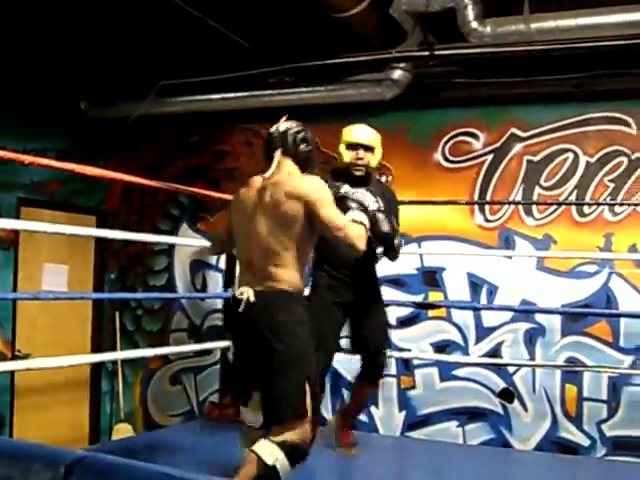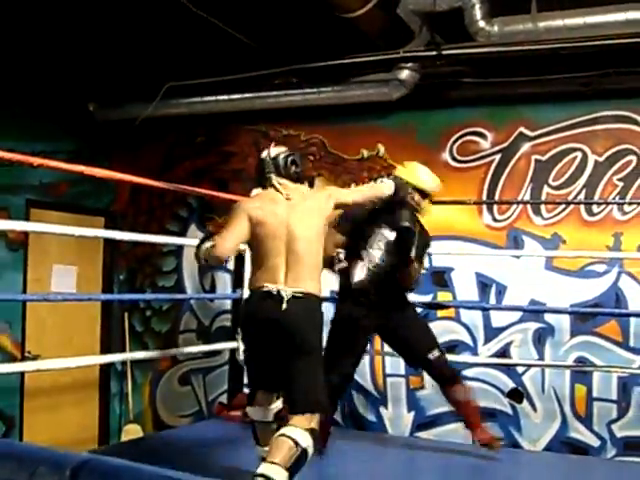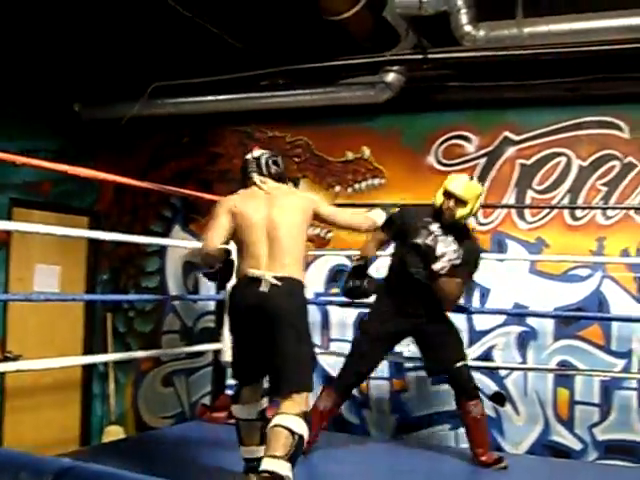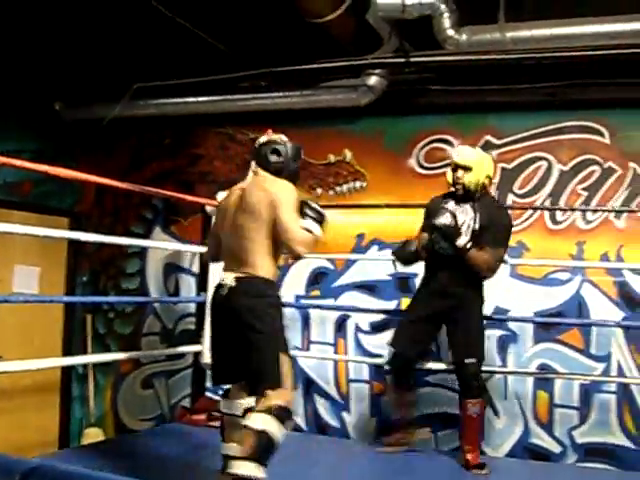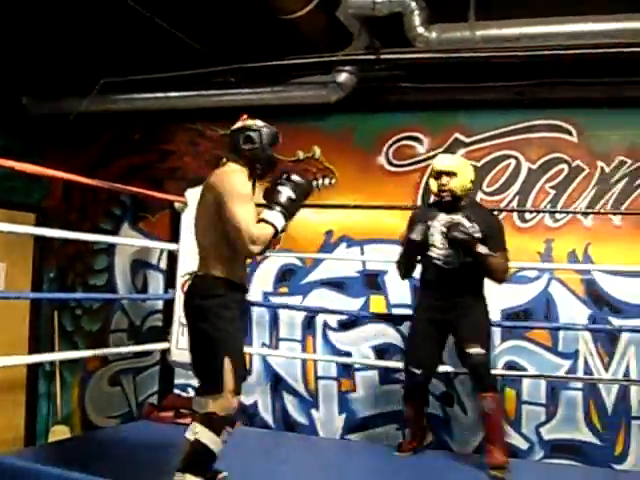
dt=0.2s
person 1, frame 1
left shoulder: (245, 193)
right shoulder: (309, 187)
left elbow: (228, 242)
right elbow: (354, 245)
right wrist: (358, 209)
left hip: (243, 309)
right hip: (280, 310)
left knee: (271, 394)
right knee: (295, 430)
person 1, frame 2
left shoulder: (250, 206)
right shoulder: (320, 197)
left elbow: (219, 254)
right elbow: (368, 192)
left wrist: (205, 248)
right wrist: (392, 186)
left hip: (259, 307)
right hip: (303, 311)
left knee: (264, 389)
right knee: (303, 415)
person 1, frame 3
left shoulder: (232, 203)
right shoulder: (303, 199)
left elbow: (211, 249)
right elbow: (356, 221)
left wrist: (211, 262)
right wrist: (382, 216)
left hip: (246, 295)
right hip: (287, 297)
left knee: (250, 383)
right knee: (293, 400)
person 1, frame 4
left shoulder: (230, 197)
right shoulder: (280, 189)
left elbow: (214, 253)
right elbow: (298, 246)
right wrist: (312, 219)
left hip: (226, 294)
right hip: (256, 295)
left knee: (240, 384)
right knee: (276, 396)
person 1, frame 5
left shoulder: (221, 180)
right shoulder: (231, 179)
right elbow: (252, 242)
left wrist: (273, 204)
right wrist: (281, 205)
left hip: (212, 293)
right hip: (217, 296)
left knee: (215, 386)
right knee: (224, 401)
person 2, frame 1
left shoulder: (383, 194)
right shoulder: (326, 182)
left elbow: (392, 254)
left wrist: (389, 238)
left hip: (365, 286)
right hip: (328, 284)
left knee: (375, 361)
right knee: (320, 359)
left ankle: (346, 422)
person 2, frame 2
left shoulder: (419, 234)
right shoulder: (366, 211)
left elbow: (408, 283)
right elbow: (328, 246)
left wrist: (406, 246)
right wrist: (350, 270)
left hip: (395, 308)
right hip: (358, 309)
left knee: (441, 368)
right knee: (335, 379)
left ankle: (478, 430)
right ankle: (316, 439)
person 2, frame 3
left shoulder: (469, 248)
right shoulder: (412, 217)
left elbow: (452, 298)
right elbow: (377, 239)
left wrist: (431, 265)
right wrist: (361, 269)
left hip: (429, 315)
right hip: (390, 309)
left knee: (461, 379)
right knee: (351, 374)
left ankle: (482, 450)
right ankle: (308, 437)
person 2, frame 4
left shoulder: (495, 213)
right shoulder: (439, 203)
left elbow: (487, 267)
right elbow: (424, 242)
left wrist: (457, 241)
right wrist: (409, 250)
left hip: (465, 300)
right hip: (429, 293)
left knee: (468, 373)
right knee: (400, 360)
left ankle: (471, 451)
right ankle: (404, 427)
person 2, frame 5
left shoulder: (485, 219)
right shoulder: (422, 215)
left elbow: (501, 273)
right elbow: (405, 272)
left wrist: (475, 247)
right wrist: (410, 250)
left hip: (468, 306)
right hip: (429, 306)
left knee: (479, 366)
right knee: (415, 379)
left ankle: (495, 447)
right ankle: (417, 435)
